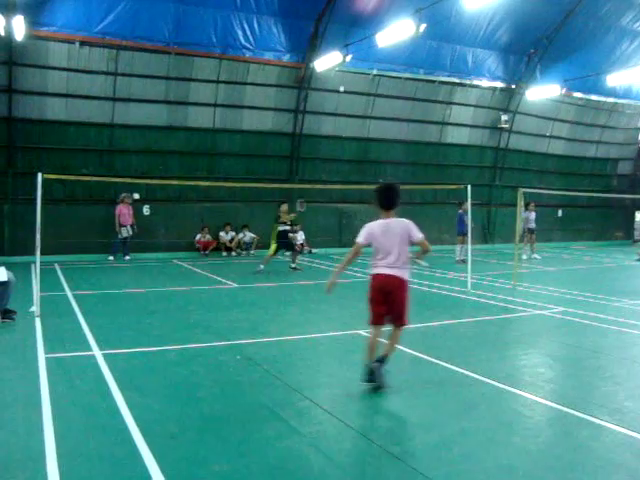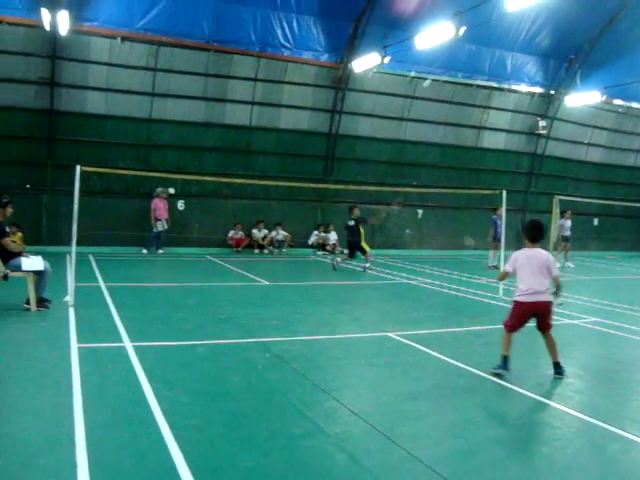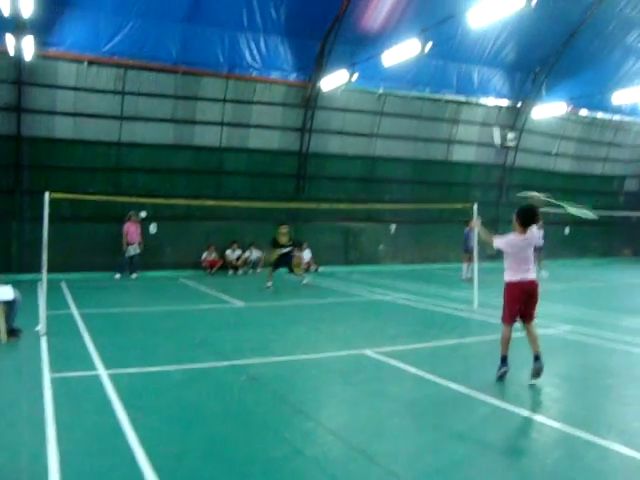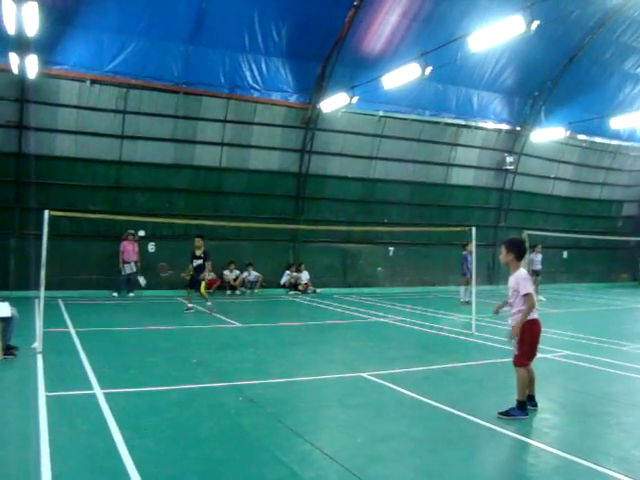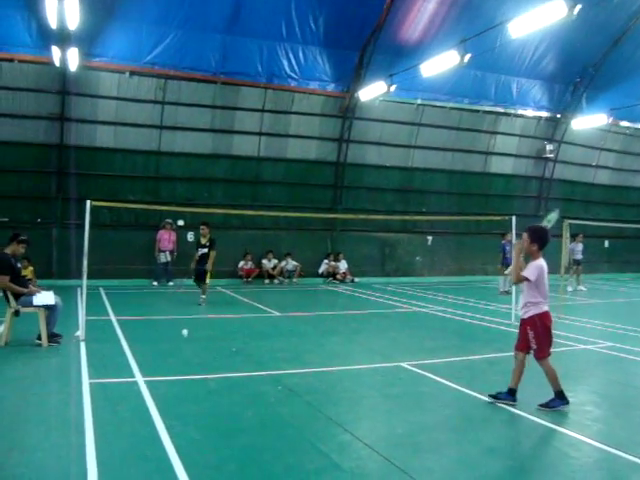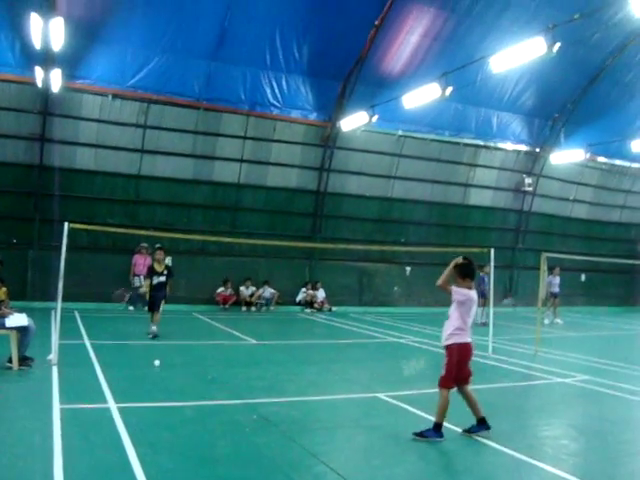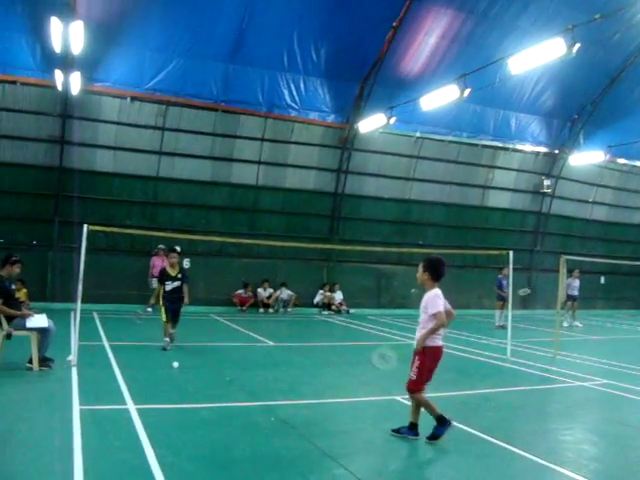
dt=0.7s
person 1, frame 1
left shoulder: (371, 227)
right shoulder: (406, 225)
left elbow: (354, 252)
right elbow: (426, 248)
left wrist: (335, 274)
right wrist: (417, 256)
left hip: (378, 278)
right hip: (398, 281)
left knee: (377, 327)
right knee: (397, 327)
left ankle: (371, 370)
right ankle: (379, 363)
person 1, frame 2
left shoulder: (517, 256)
right shoulder: (547, 257)
left elbow: (501, 277)
right elbow: (557, 281)
left wrist: (509, 271)
right wrist: (557, 292)
left hip: (523, 302)
right hip: (544, 302)
left knee: (508, 329)
right knee: (546, 332)
left ankle: (504, 364)
right ankle: (557, 367)
person 1, frame 3
left shoulder: (509, 240)
right shoulder: (533, 236)
left elbow: (489, 239)
left wrist: (477, 226)
left hip: (514, 284)
right hip: (531, 283)
left knee: (508, 324)
right knee: (528, 323)
left ankle: (504, 362)
right ankle: (537, 359)
person 1, frame 4
left shoulder: (521, 276)
right shoulder: (515, 275)
left elbow: (531, 303)
left wrist: (517, 325)
right wrist: (505, 303)
left hip: (526, 324)
right hip: (524, 324)
left knee: (520, 364)
right knee: (525, 364)
left ankle: (521, 407)
right ankle: (531, 399)
person 1, frame 5
left shoulder: (537, 265)
right shoulder: (534, 264)
left elbow: (515, 279)
right elbow: (523, 277)
left wrist: (516, 256)
right wrist: (519, 260)
left hip: (537, 317)
right hip: (529, 316)
left knee: (542, 359)
right knee: (519, 354)
left ankle: (560, 397)
right ankle: (511, 393)
person 1, frame 6
left shoulder: (467, 295)
right shoulder: (467, 295)
left elbow: (440, 284)
left wrist: (451, 266)
left hip: (457, 346)
right hip: (458, 345)
left knee: (444, 387)
right knee: (462, 387)
left ankle: (437, 429)
right ankle: (481, 422)
person 1, frame 7
left shoulder: (432, 296)
right shoulder: (436, 294)
left elbow: (442, 321)
right elbow: (451, 315)
left wrist: (424, 337)
left hip: (428, 348)
right hip: (427, 348)
left knee: (414, 390)
right knee: (415, 389)
left ankle: (441, 420)
right ankle: (412, 427)
